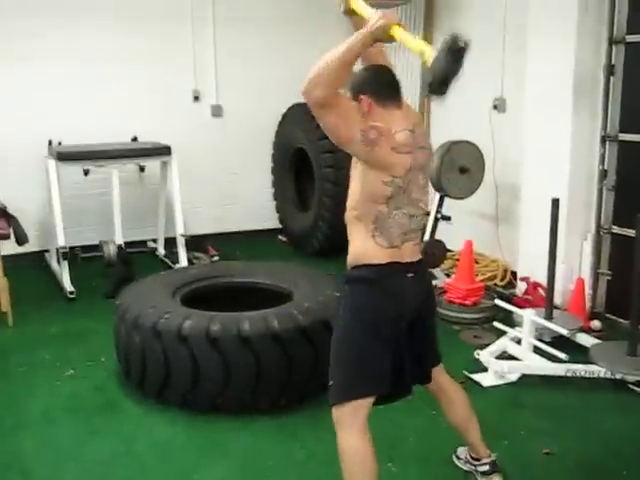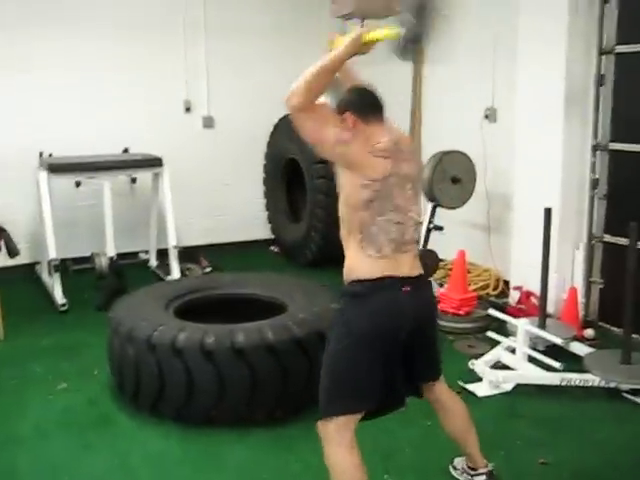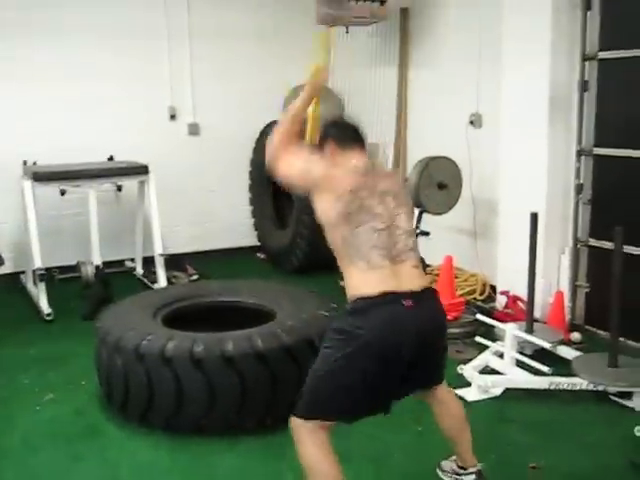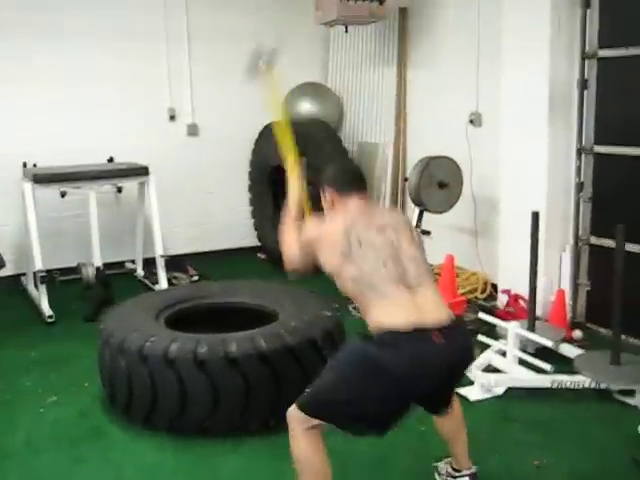
dt=0.1s
person 1, frame 1
left shoulder: (381, 146)
right shoulder: (415, 129)
left elbow: (317, 92)
right elbow: (381, 77)
left wrist: (365, 34)
right wrist: (368, 34)
left hip: (374, 286)
right hip: (415, 280)
left knee: (349, 415)
right knee: (434, 373)
person 1, frame 2
left shoulder: (360, 154)
right shoulder: (405, 147)
left elbow: (298, 105)
right elbow: (366, 105)
left wrist: (341, 52)
right wrist: (347, 70)
left hip: (372, 302)
right hip: (416, 295)
left knee: (335, 425)
right knee: (433, 385)
person 1, frame 3
left shoulder: (326, 176)
right shoulder: (391, 177)
left elbow: (276, 155)
left wrist: (304, 100)
left hip: (374, 317)
right hip: (426, 308)
left knee: (307, 425)
right knee: (435, 386)
person 1, frame 4
left shoulder: (322, 231)
right shoulder: (398, 219)
left elbow: (291, 257)
left wrist: (293, 200)
left hip: (398, 349)
right hip: (454, 342)
left knee: (301, 421)
right knee: (439, 394)
